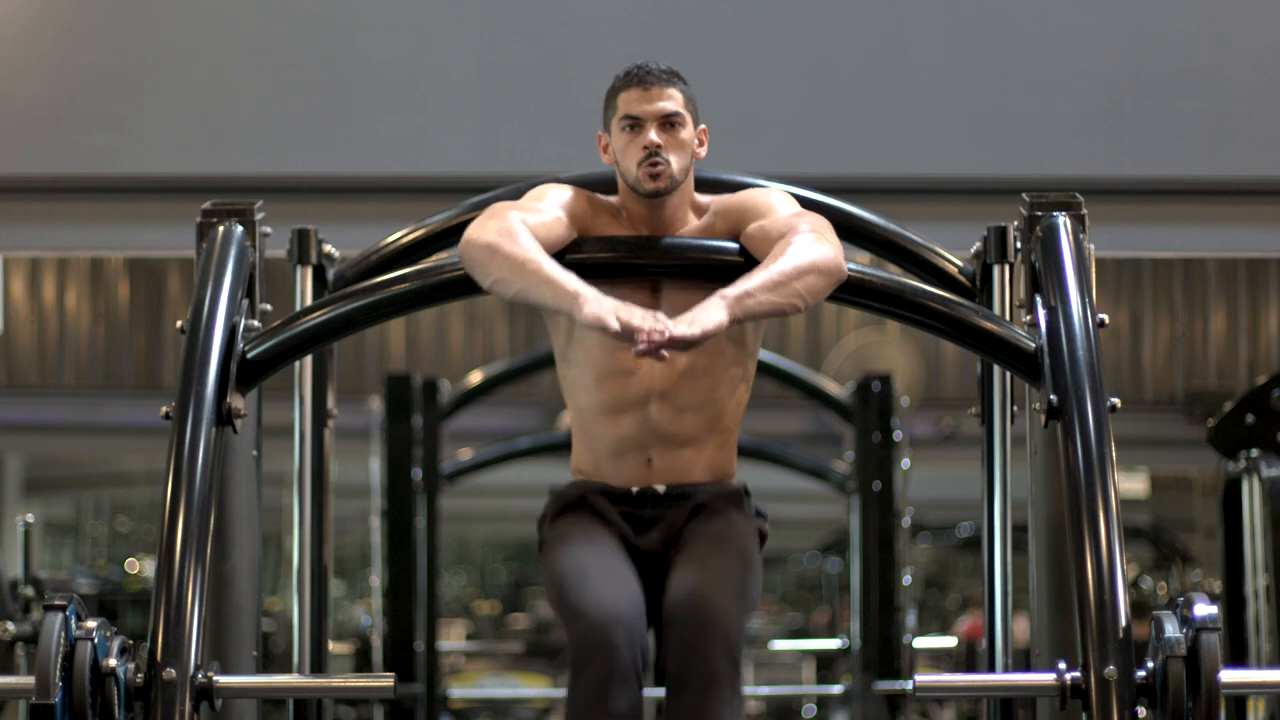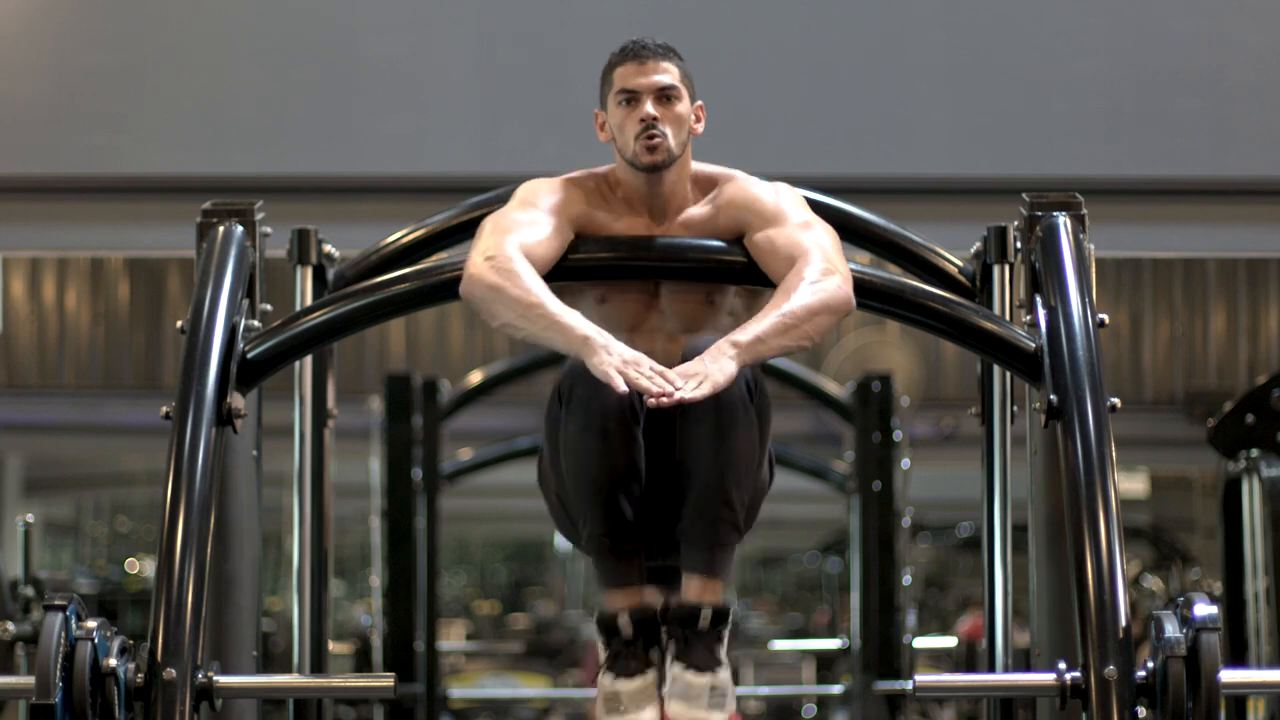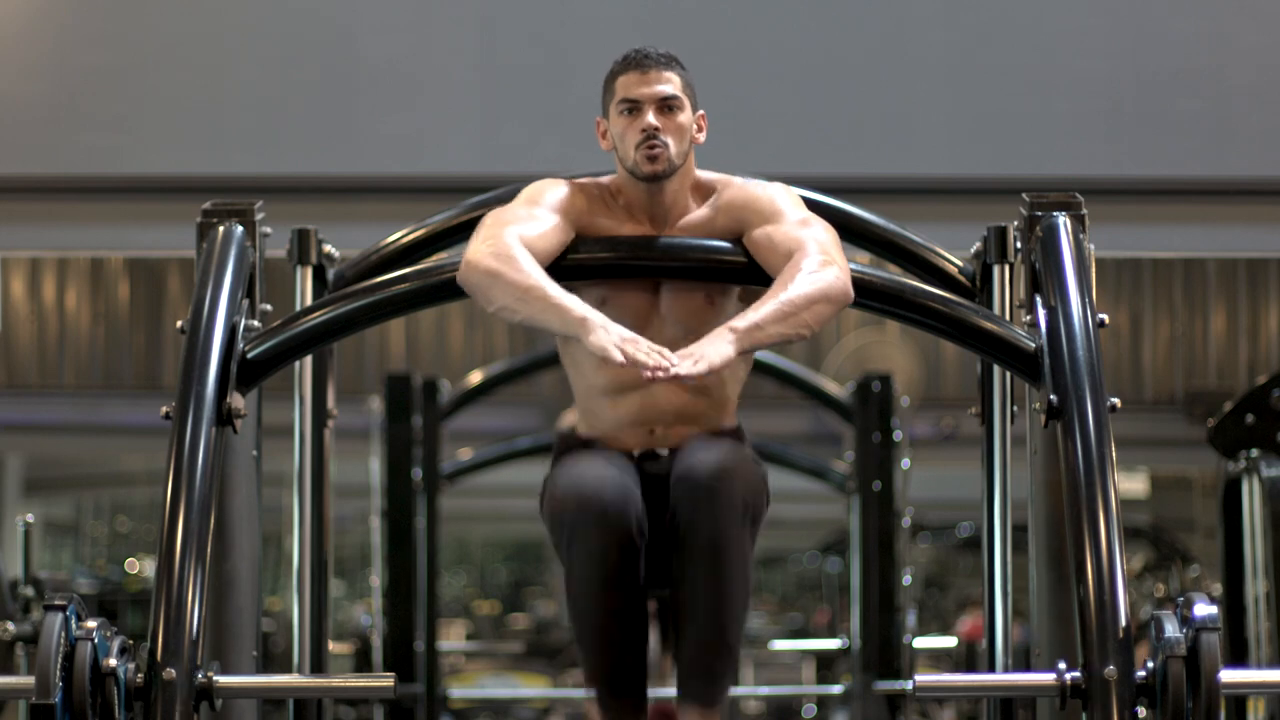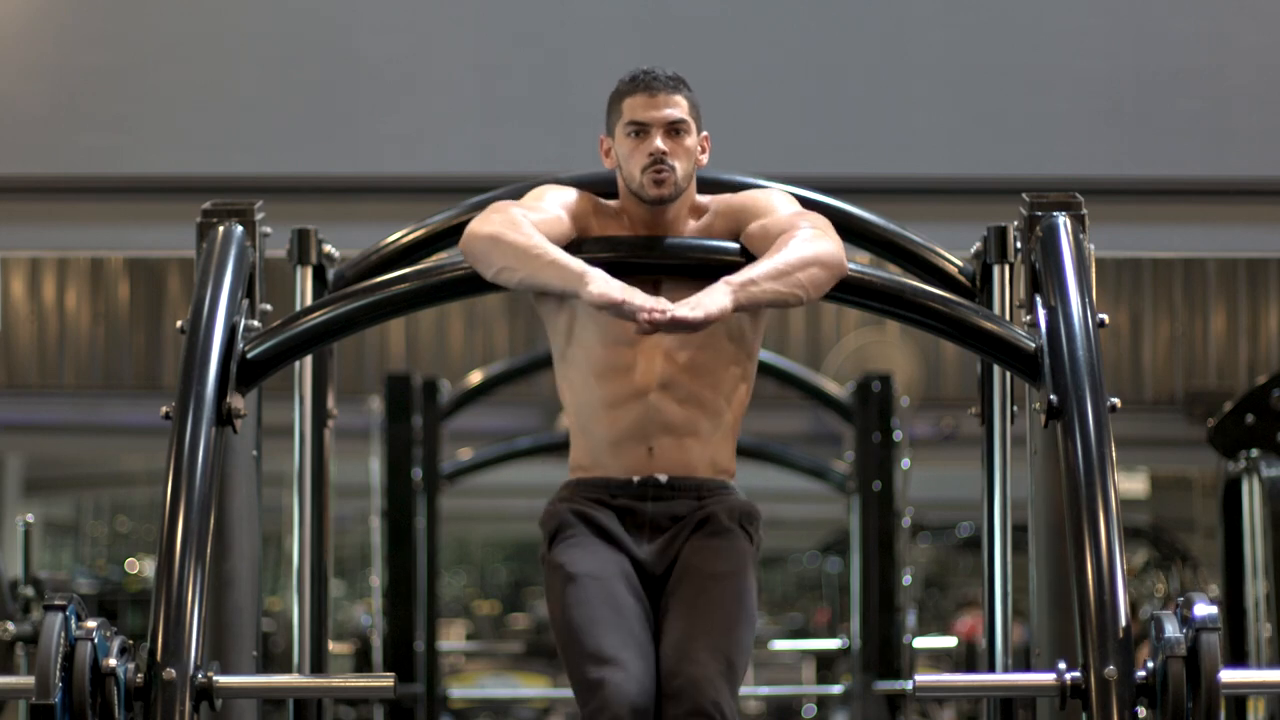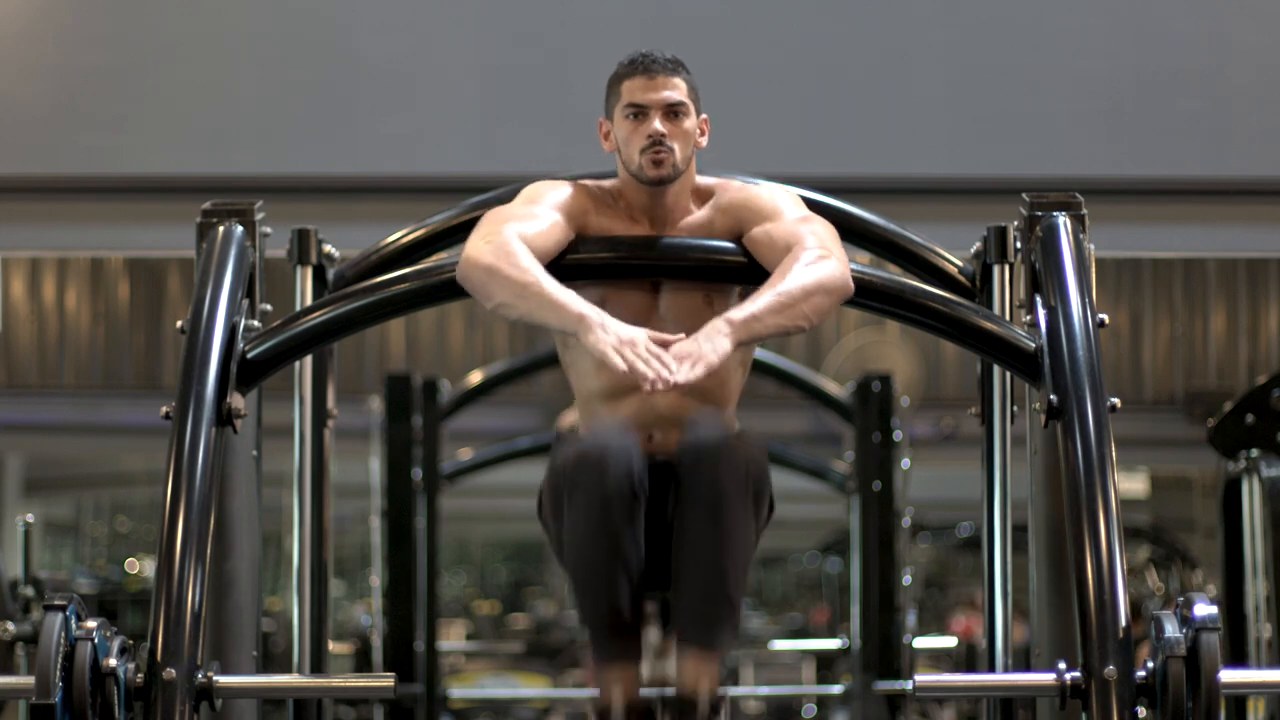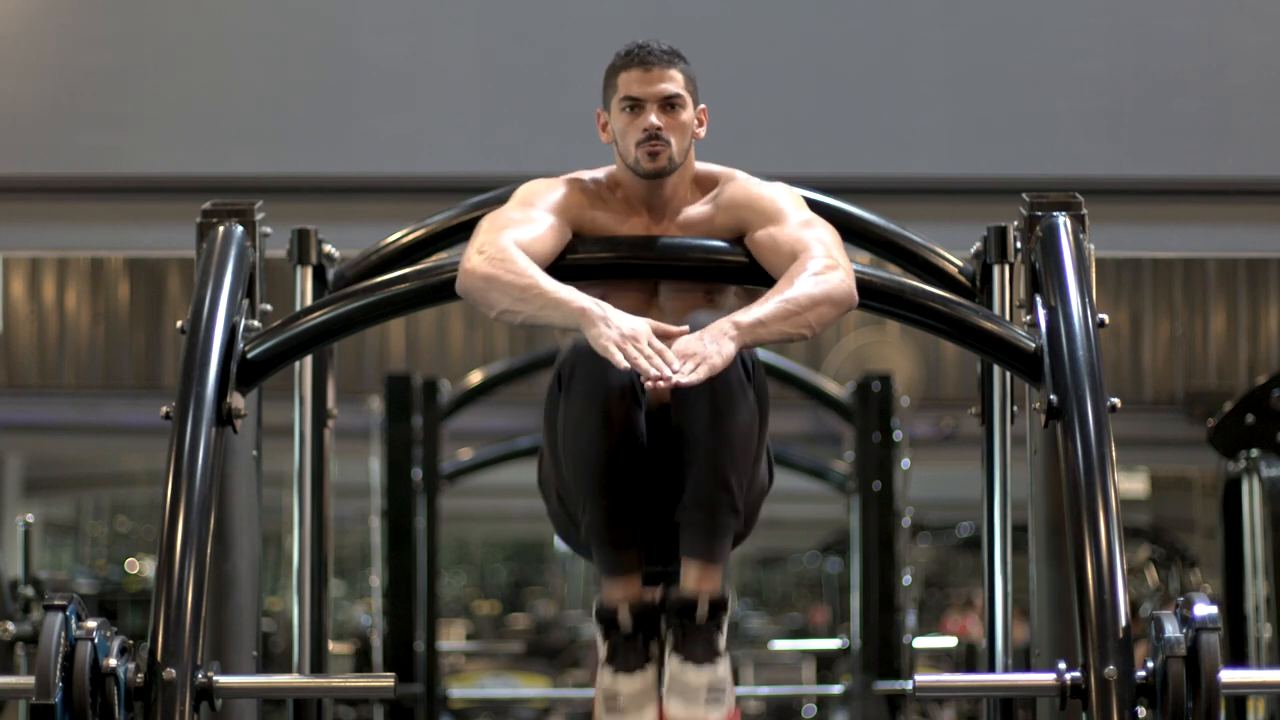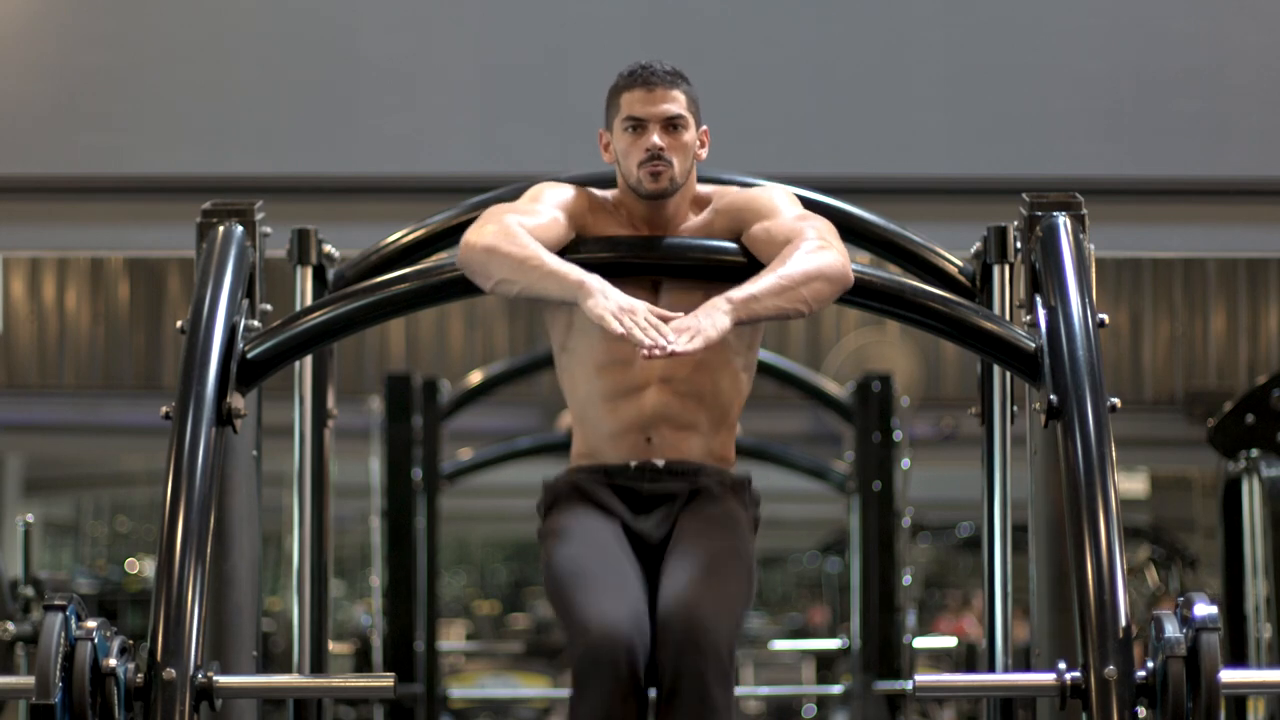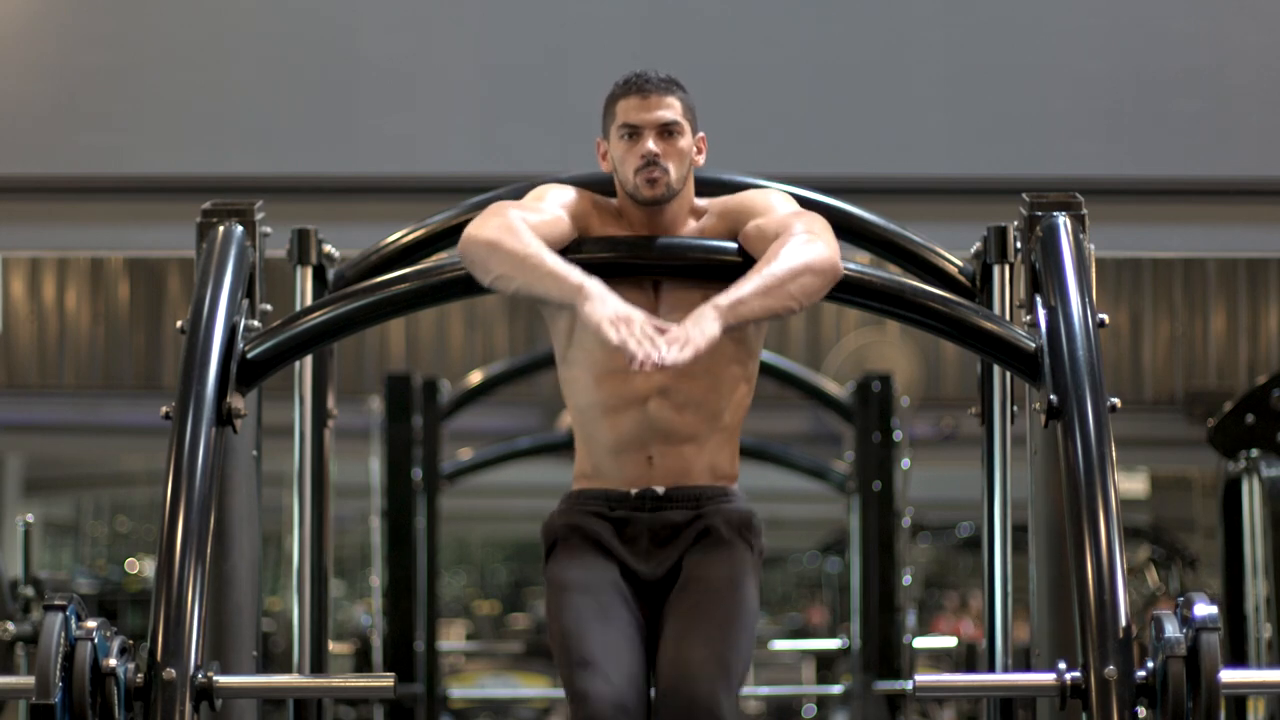
dt=0.3s
person 1, frame 1
left shoulder: (747, 216)
right shoulder: (571, 216)
left elbow: (824, 257)
right elbow: (482, 243)
left wrist: (718, 307)
right wrist: (588, 300)
left hip: (710, 515)
right hip: (595, 515)
left knee: (702, 616)
right knee: (603, 632)
person 1, frame 2
left shoulder: (748, 200)
right shoulder: (561, 200)
left elbow: (830, 285)
right elbow: (485, 276)
left wrist: (729, 352)
right wrist: (593, 343)
left hip: (710, 482)
right hip: (599, 492)
left knee: (718, 363)
right knee: (591, 383)
left ankle: (699, 615)
right ankle: (626, 618)
person 1, frame 3
left shoulder: (746, 204)
right shoulder: (567, 203)
left elbow: (829, 277)
right elbow: (482, 265)
left wrist: (728, 339)
right wrist: (591, 325)
left hip: (707, 496)
right hip: (603, 500)
left knee: (713, 476)
right knee: (594, 499)
person 1, frame 4
left shoulder: (746, 216)
right shoulder: (569, 216)
left elbow: (824, 252)
right elbow: (484, 236)
left wrist: (723, 295)
right wrist: (594, 283)
left hip: (708, 520)
right hip: (593, 519)
person 1, frame 5
left shoulder: (745, 207)
right shoulder: (570, 206)
left elbow: (829, 274)
right elbow: (480, 261)
left wrist: (725, 330)
right wrist: (592, 321)
left hip: (714, 486)
right hip: (593, 487)
left knee: (720, 452)
right knee: (598, 456)
person 1, frame 6
left shoulder: (746, 200)
right shoulder: (564, 199)
left elbow: (834, 282)
right elbow: (479, 271)
left wrist: (729, 331)
right wrist: (595, 314)
left hip: (712, 479)
right hip: (602, 478)
left knee: (725, 371)
right knee: (587, 368)
left ankle: (699, 615)
right ankle: (624, 618)
person 1, frame 7
left shoulder: (743, 210)
right shoulder: (569, 209)
left elbow: (830, 263)
right elbow: (480, 247)
left wrist: (725, 309)
right wrist: (590, 289)
left hip: (706, 500)
right hip: (593, 500)
left knee: (691, 637)
right knee: (607, 643)
person 1, frame 8
left shoulder: (746, 214)
right shoulder: (569, 212)
left elbow: (819, 255)
right elbow: (484, 240)
left wrist: (713, 316)
right wrist: (590, 294)
left hip: (709, 529)
right hip: (596, 529)
